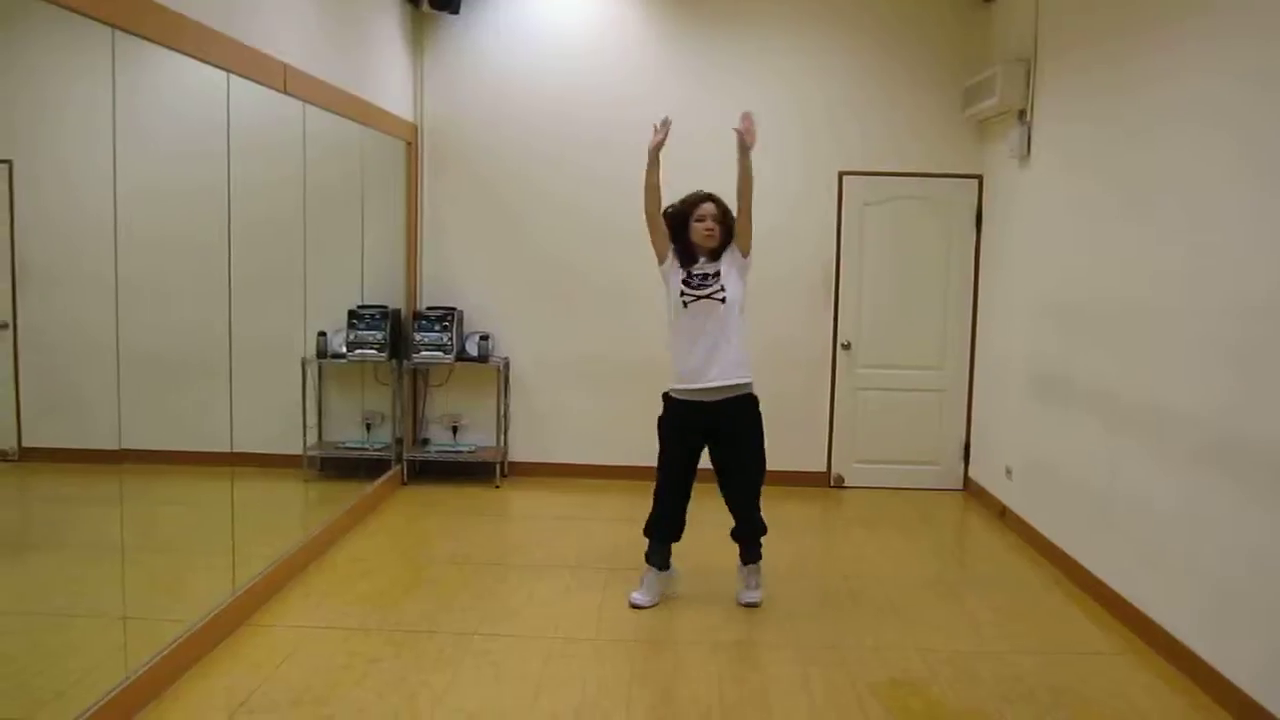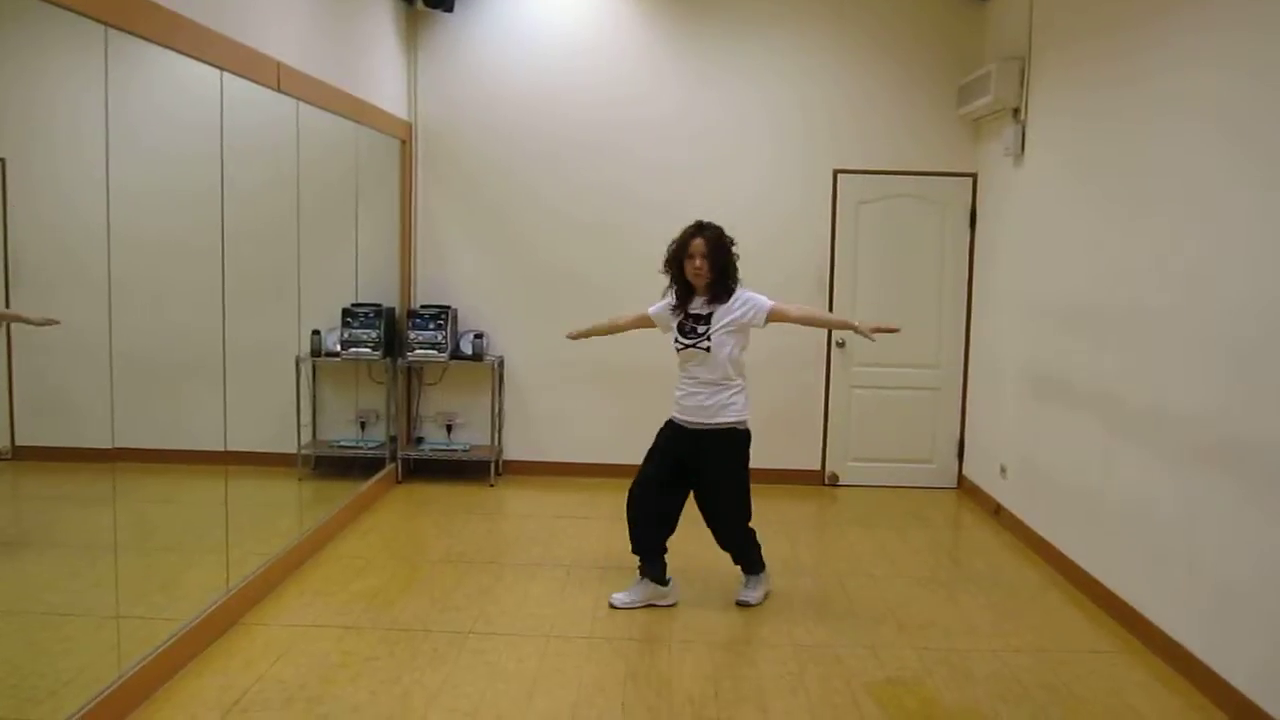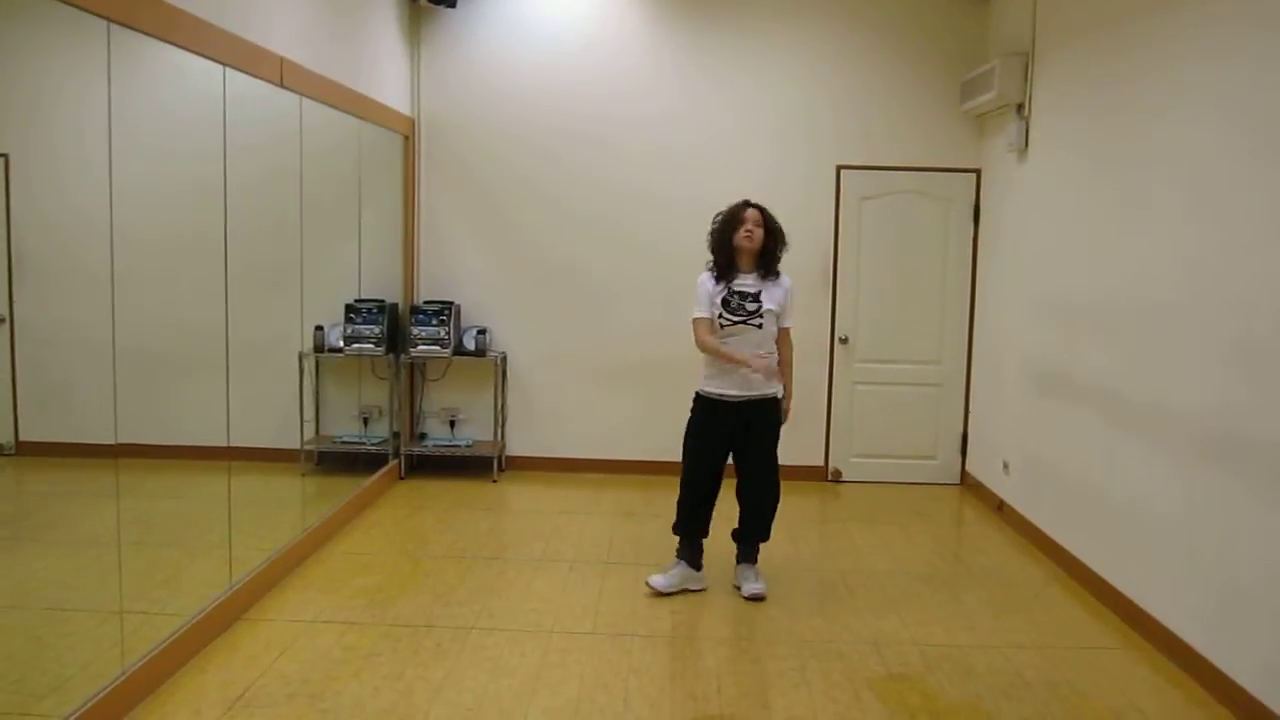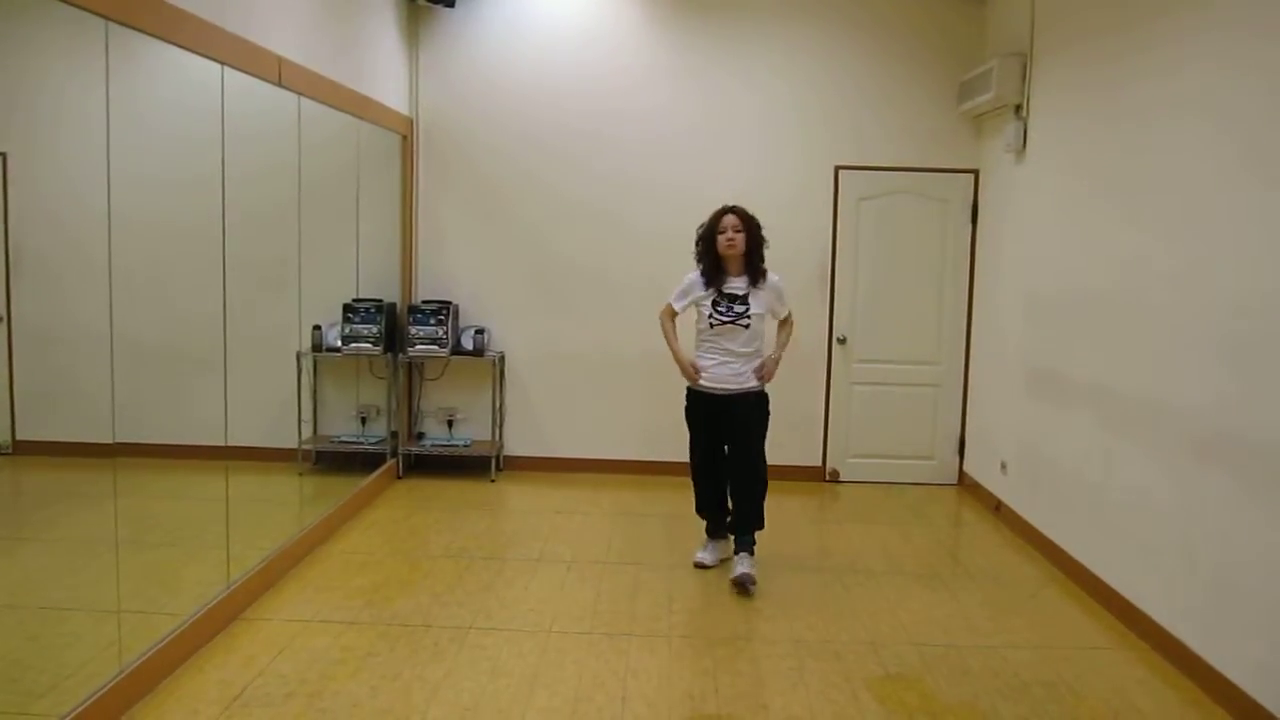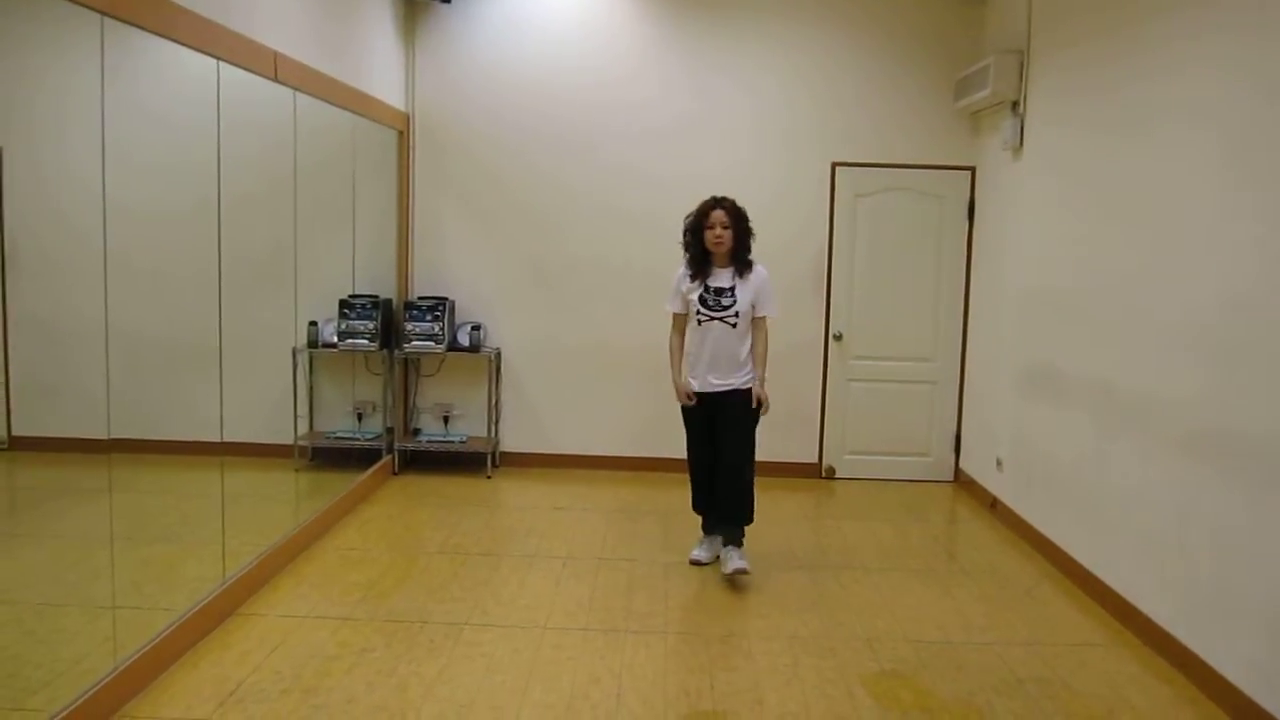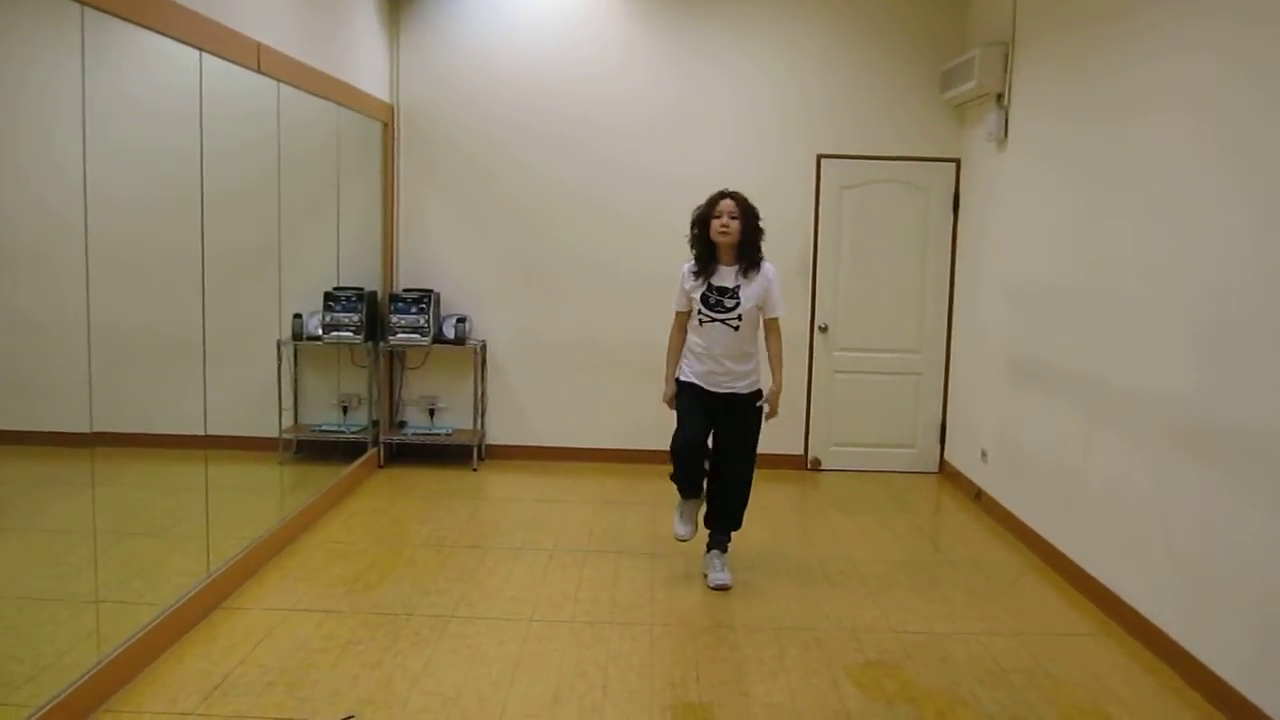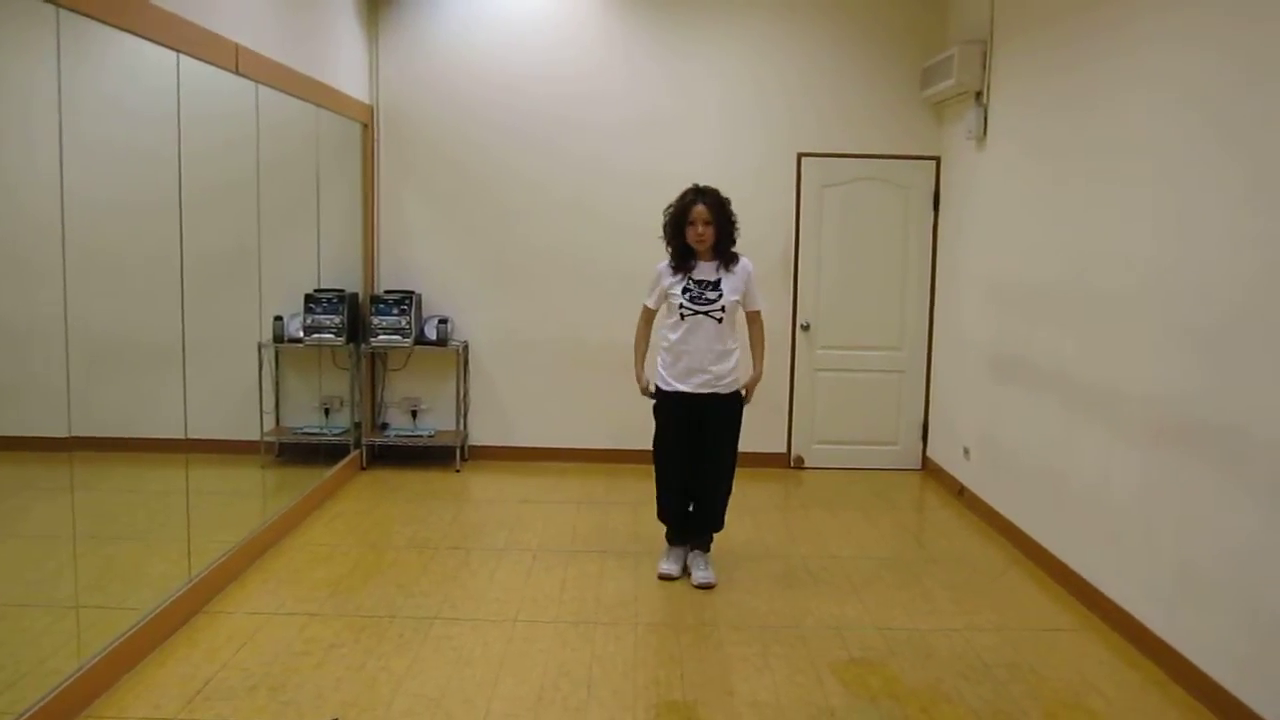
dt=0.7s
person 1, frame 1
left shoulder: (734, 263)
right shoulder: (673, 265)
left elbow: (745, 208)
right elbow: (654, 213)
left wrist: (744, 153)
right wrist: (654, 156)
left hip: (734, 399)
right hip: (683, 400)
left knee: (743, 488)
right knee: (671, 489)
left ankle: (750, 567)
right ankle: (657, 571)
person 1, frame 2
left shoulder: (739, 303)
right shoulder: (676, 304)
left elbow: (794, 313)
right elbow: (629, 321)
left wrist: (853, 325)
right wrist: (585, 331)
left hip: (725, 429)
right hip: (681, 426)
left knee: (726, 515)
right knee: (644, 499)
left ankle: (755, 574)
right ankle: (654, 581)
person 1, frame 3
left shoulder: (778, 284)
right shoulder: (710, 281)
left elbow: (783, 342)
right elbow: (702, 339)
left wrist: (788, 393)
right wrist: (747, 361)
left hip: (761, 402)
right hip: (714, 399)
left knee: (759, 487)
right knee: (697, 479)
left ankle: (747, 565)
right ankle: (688, 565)
person 1, frame 4
left shoulder: (767, 284)
right shoulder: (698, 281)
left elbow: (787, 321)
right elbow: (666, 315)
left wrist: (775, 357)
right wrist: (679, 356)
left hip: (748, 394)
right hip: (704, 392)
left knee: (748, 472)
right knee: (706, 468)
left ankle: (744, 552)
right ankle: (716, 536)
person 1, frame 5
left shoulder: (755, 276)
right shoulder: (688, 276)
left elbow: (760, 332)
right elbow: (678, 331)
left wrist: (760, 381)
right wrist: (678, 378)
left hip: (739, 389)
right hip: (699, 389)
left knee: (736, 464)
right knee: (702, 464)
left ankle: (733, 543)
right ankle: (711, 533)
person 1, frame 6
left shoulder: (763, 275)
right shoulder: (692, 272)
left elbow: (772, 331)
right elbow: (680, 327)
left wrist: (776, 385)
right wrist: (670, 379)
left hip: (742, 389)
right hip: (695, 382)
left knee: (734, 472)
right knee: (687, 447)
left ankle: (717, 551)
right ankle: (690, 497)
person 1, frame 7
left shoulder: (740, 269)
right shoulder: (668, 270)
left elbow: (754, 321)
right elbow: (646, 318)
left wrist: (757, 371)
right wrist: (639, 369)
left hip: (723, 391)
right hip: (673, 389)
left knee: (714, 474)
right knee: (672, 471)
left ankle: (701, 550)
right ankle: (676, 543)
